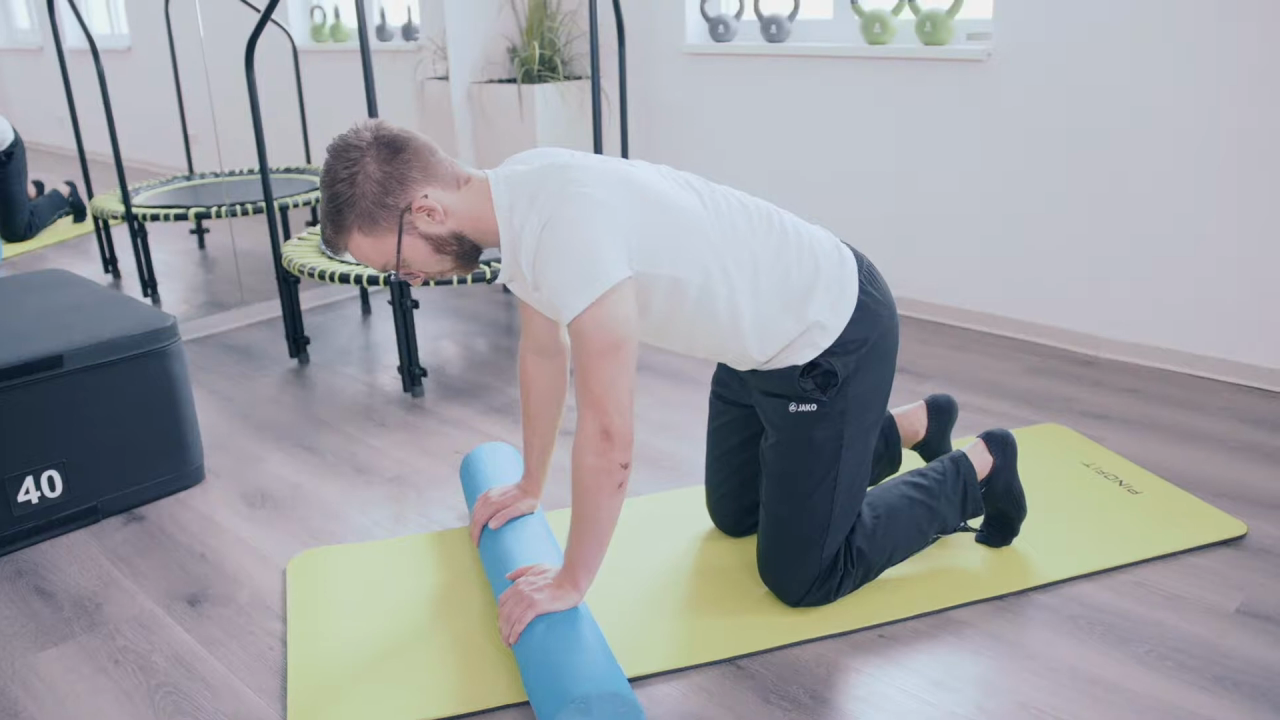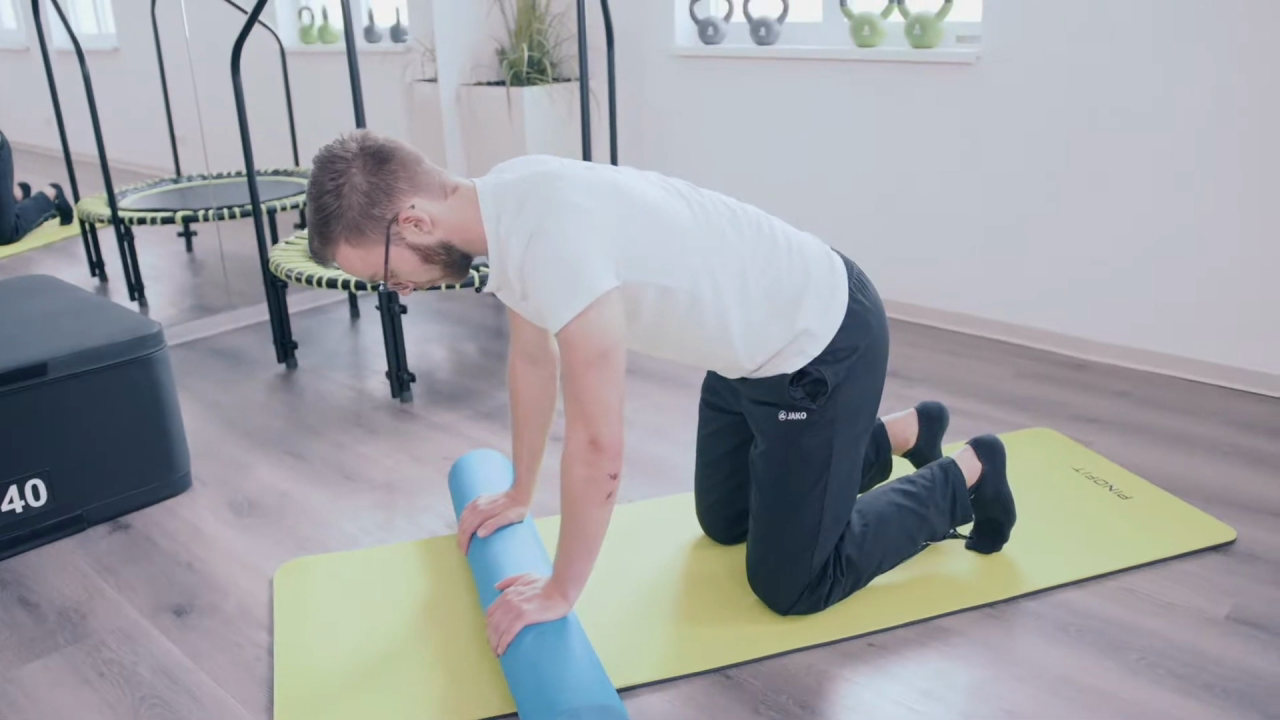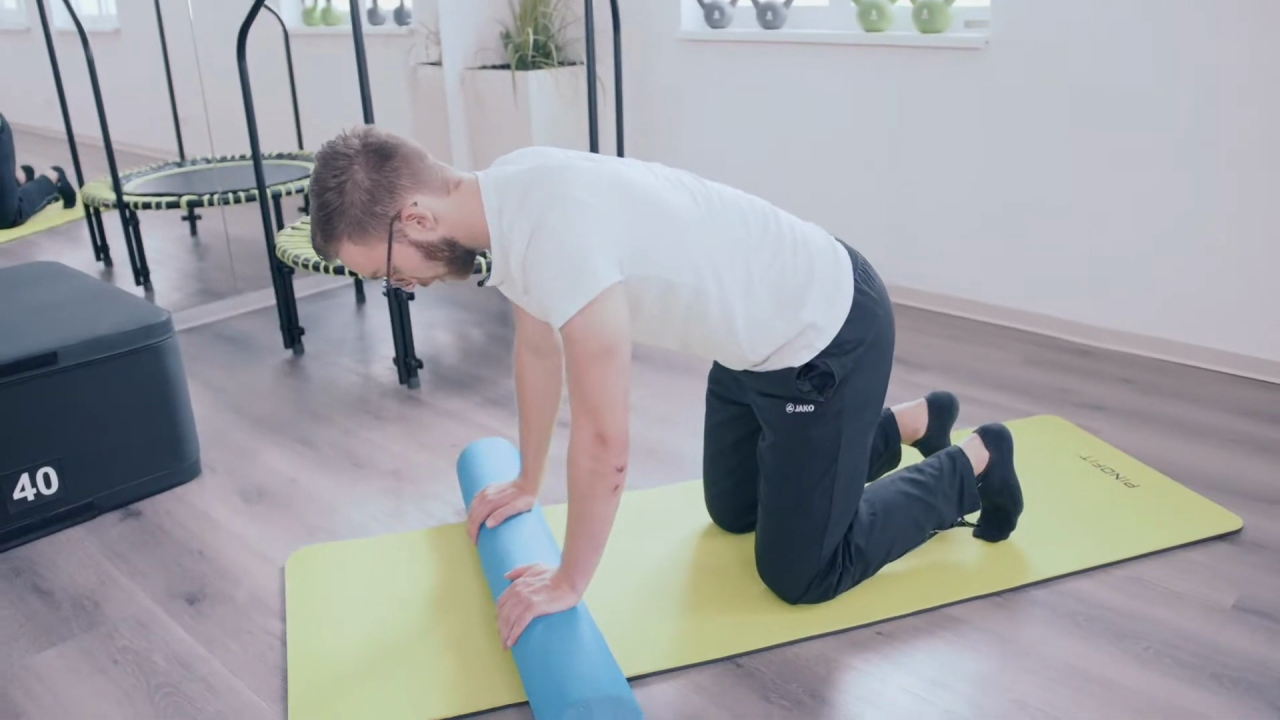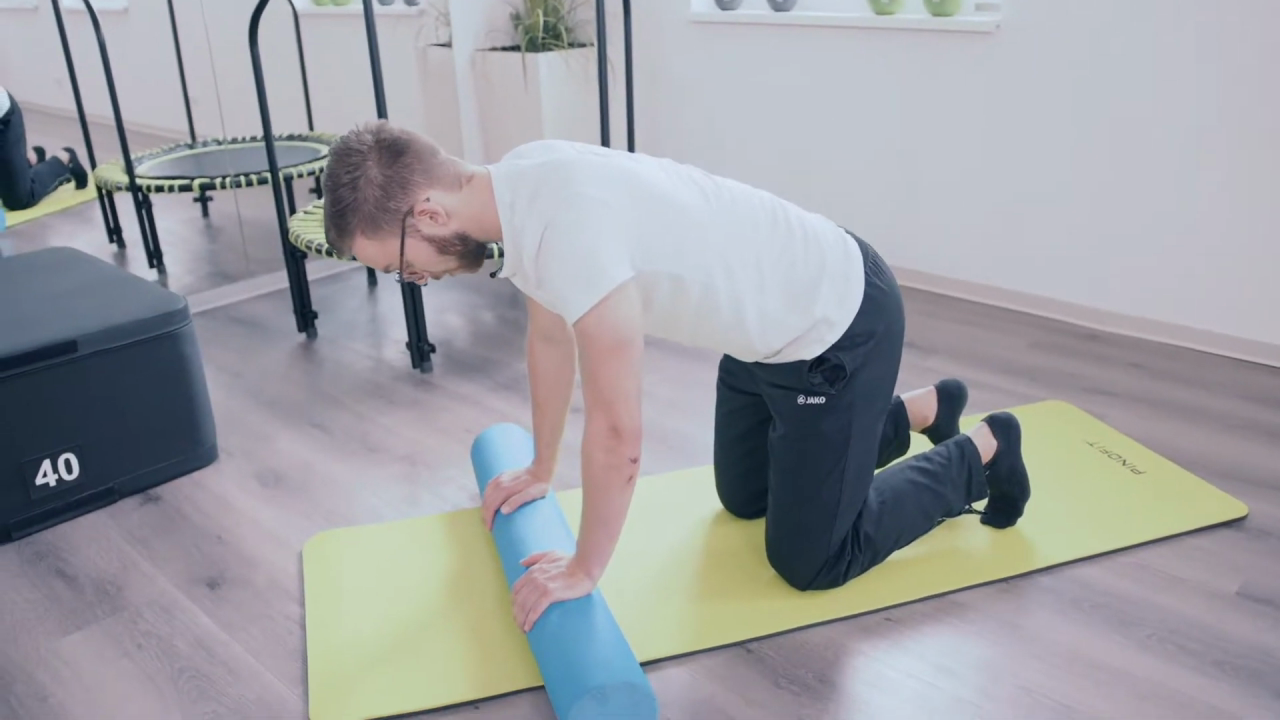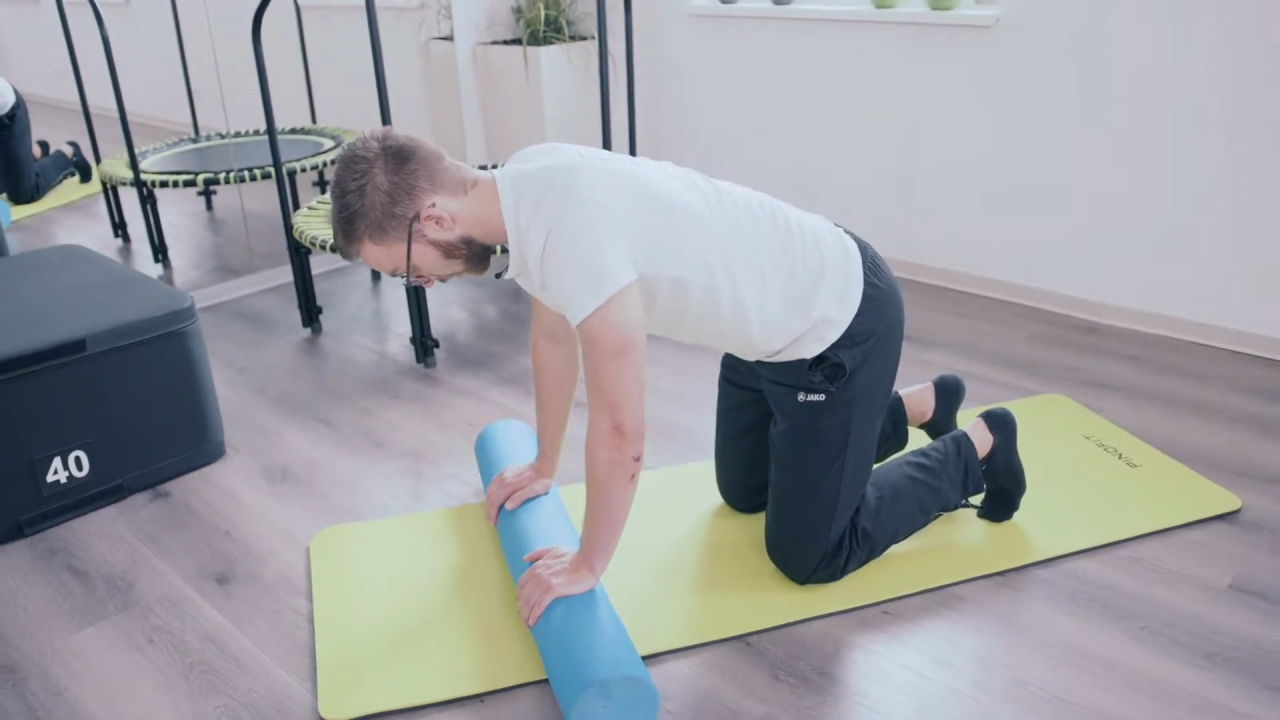
dt=1s
person 1, frame 1
left shoulder: (566, 228)
right shoulder: (517, 198)
left elbow: (609, 439)
right elbow: (543, 350)
left wrist: (570, 581)
right wrist: (529, 485)
left hip: (832, 333)
right hip: (764, 332)
left knee: (802, 575)
right knee: (734, 515)
left ankle: (976, 470)
right ankle: (911, 425)
person 1, frame 2
left shoulder: (553, 239)
right shoulder: (504, 205)
left elbow: (597, 448)
right elbow: (532, 358)
left wrist: (559, 592)
right wrist: (518, 495)
left hip: (823, 341)
right hip: (755, 337)
left knee: (791, 583)
right knee: (724, 522)
left ankle: (967, 476)
right ankle: (904, 433)
person 1, frame 3
left shoulder: (554, 235)
right shoulder: (508, 195)
left elbow: (604, 441)
right elbow: (536, 349)
left wrist: (568, 581)
right wrist: (525, 484)
left hip: (829, 332)
right hip: (761, 326)
left knee: (800, 572)
right knee: (733, 511)
left ankle: (973, 463)
right ankle: (912, 422)
person 1, frame 4
left shoulder: (567, 230)
right shoulder: (520, 186)
left elbow: (617, 434)
right elbow: (549, 337)
left wrist: (583, 569)
right wrist: (538, 471)
left hip: (838, 324)
right hip: (772, 318)
left knee: (810, 559)
right knee: (744, 498)
left ankle: (980, 453)
right ankle: (919, 410)
person 1, frame 5
left shoulder: (572, 233)
right shoulder: (526, 186)
left elbow: (621, 434)
right elbow: (554, 335)
left wrist: (587, 565)
right wrist: (542, 467)
left hip: (839, 322)
right hip: (774, 312)
left knee: (808, 553)
right knee: (745, 491)
left ankle: (977, 447)
right ankle: (918, 404)
